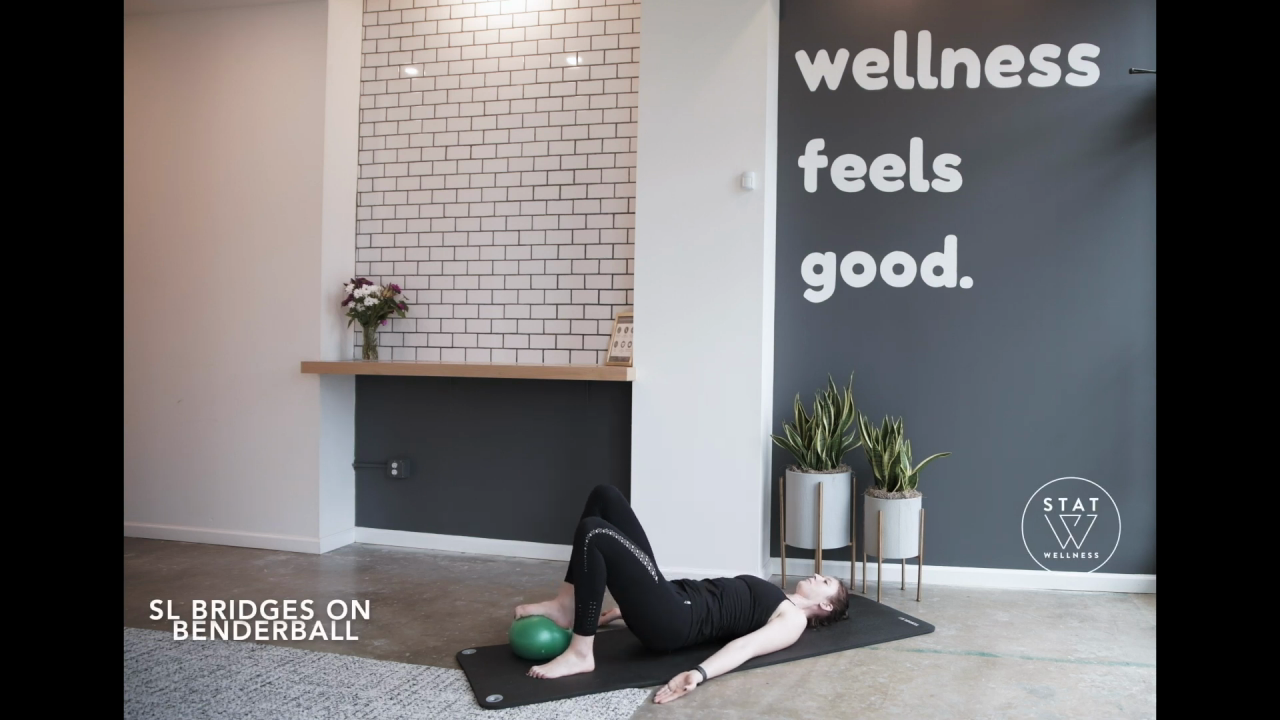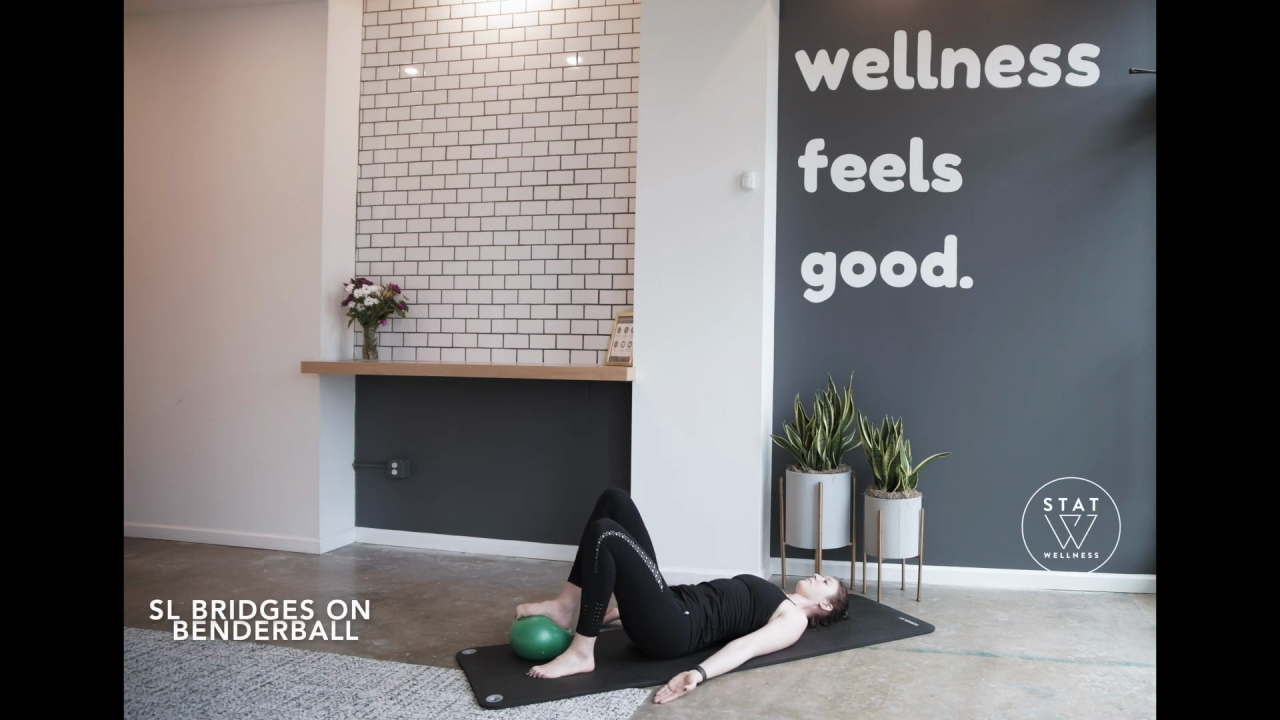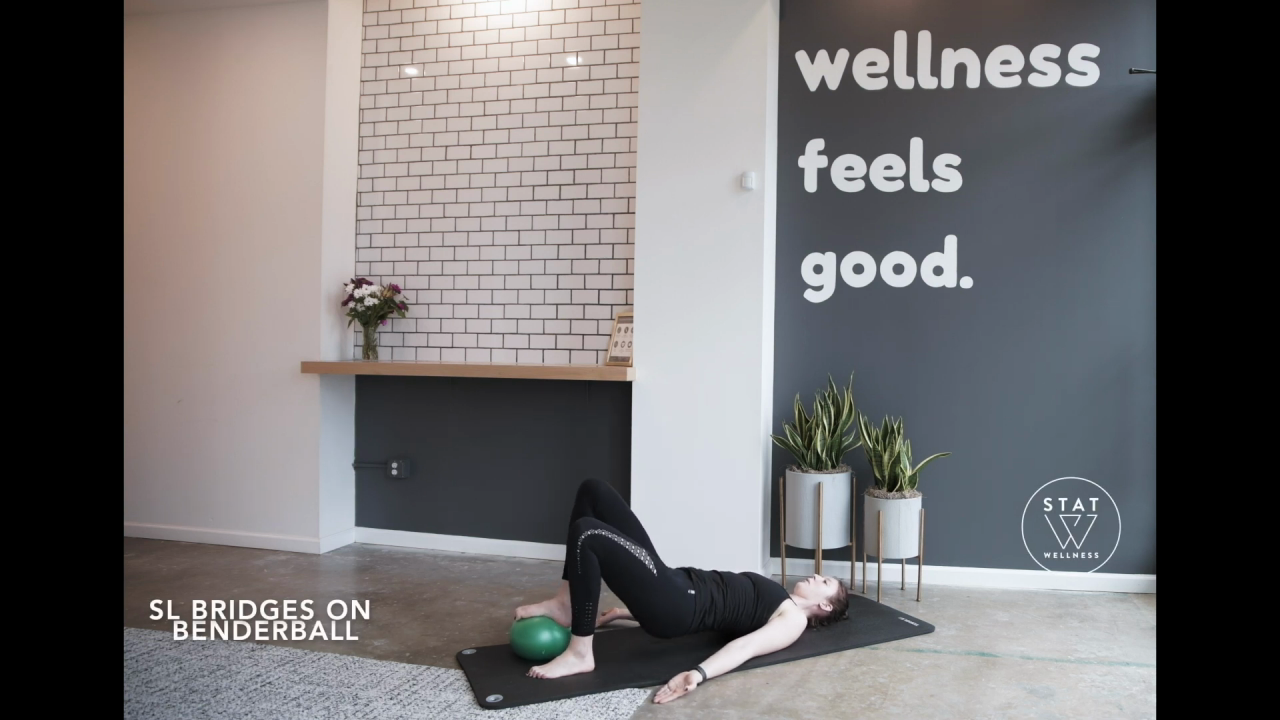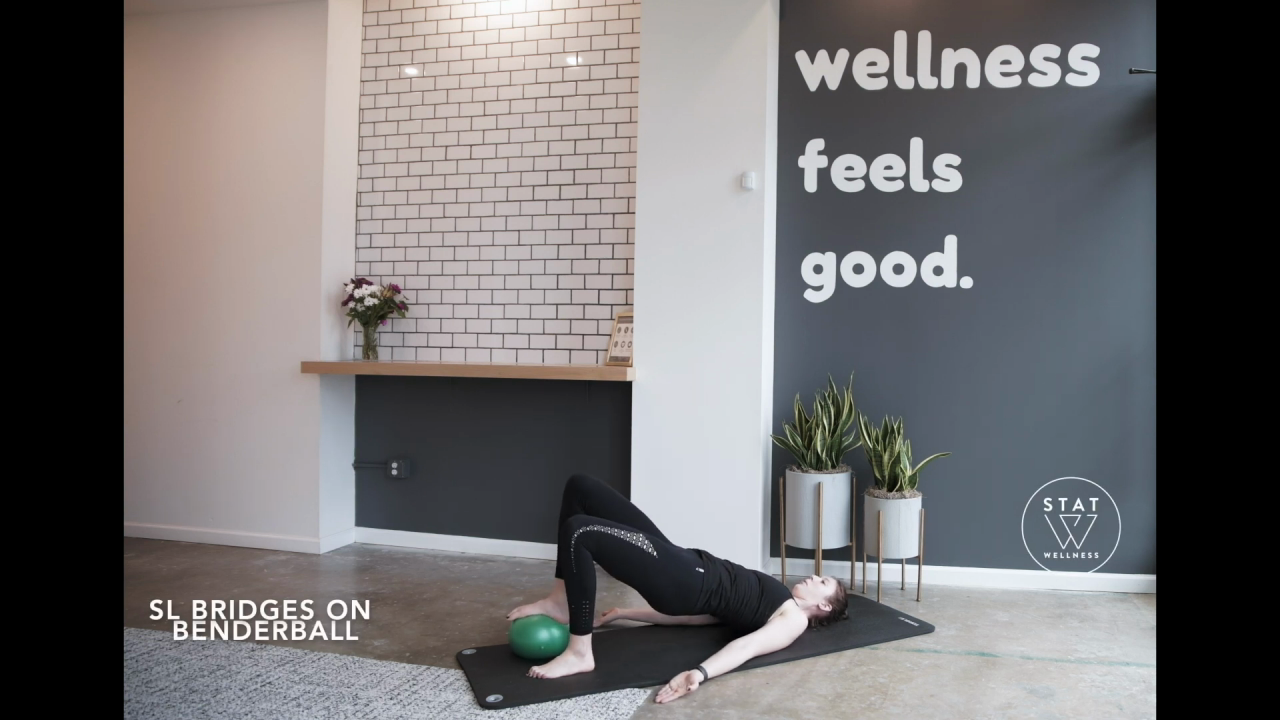
dt=0.5s
person 1, frame 1
left shoulder: (793, 620)
right shoulder: (771, 603)
left elbow: (745, 647)
left wrist: (697, 674)
right wrist: (622, 609)
left hip: (672, 621)
right hip: (671, 600)
left knee: (592, 533)
right knee: (606, 497)
left ankle: (579, 655)
right ankle: (566, 606)
person 1, frame 2
left shoulder: (793, 619)
right shoulder: (772, 602)
left elbow: (746, 647)
left wrist: (697, 674)
right wrist: (621, 609)
left hip: (671, 629)
right hip: (672, 604)
left knee: (604, 534)
right knee: (615, 499)
left ankle: (580, 655)
right ankle: (566, 606)
person 1, frame 3
left shoulder: (794, 619)
right shoulder: (772, 603)
left elbow: (746, 646)
left wrist: (697, 674)
right wrist: (620, 612)
left hip: (675, 604)
right hip: (672, 590)
left knee: (585, 534)
right knee: (593, 492)
left ankle: (579, 655)
right ankle: (565, 604)
person 1, frame 4
left shoulder: (794, 618)
right shoulder: (772, 603)
left elbow: (747, 647)
left wrist: (699, 674)
right wrist: (618, 614)
left hip: (685, 580)
right hip: (679, 564)
left knee: (578, 531)
right knee: (579, 487)
left ankle: (579, 654)
right ankle: (561, 602)
